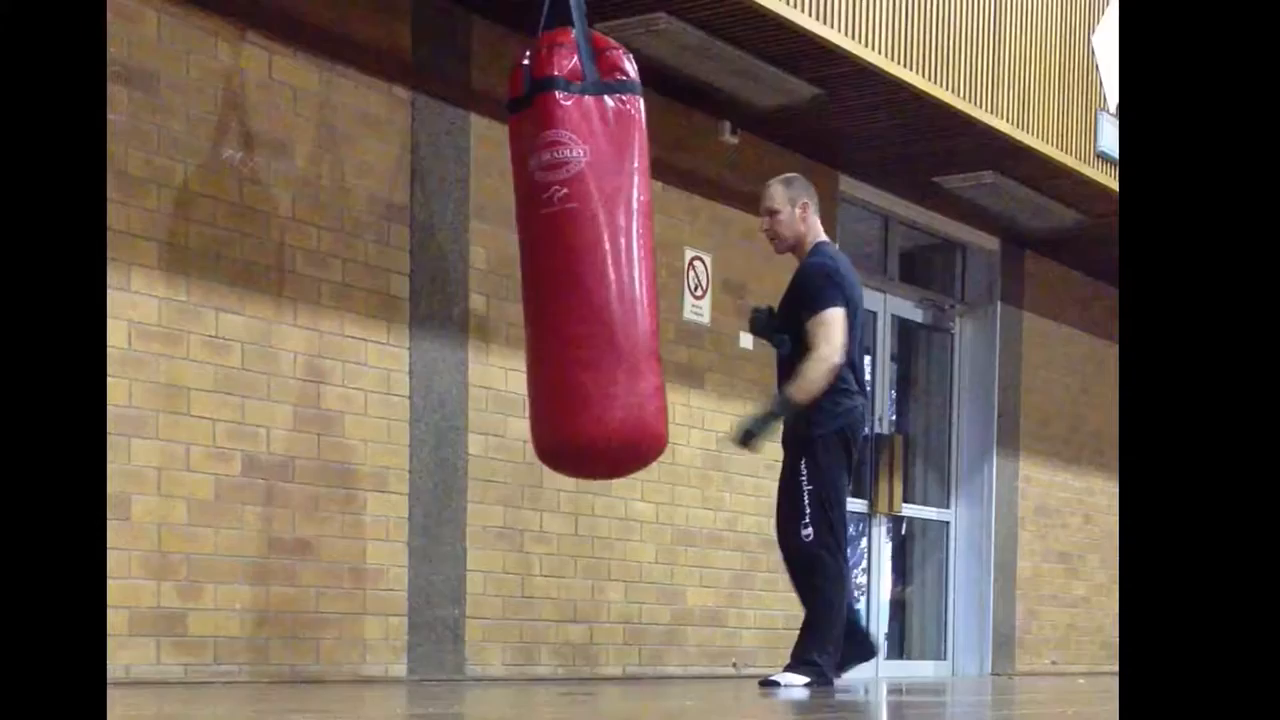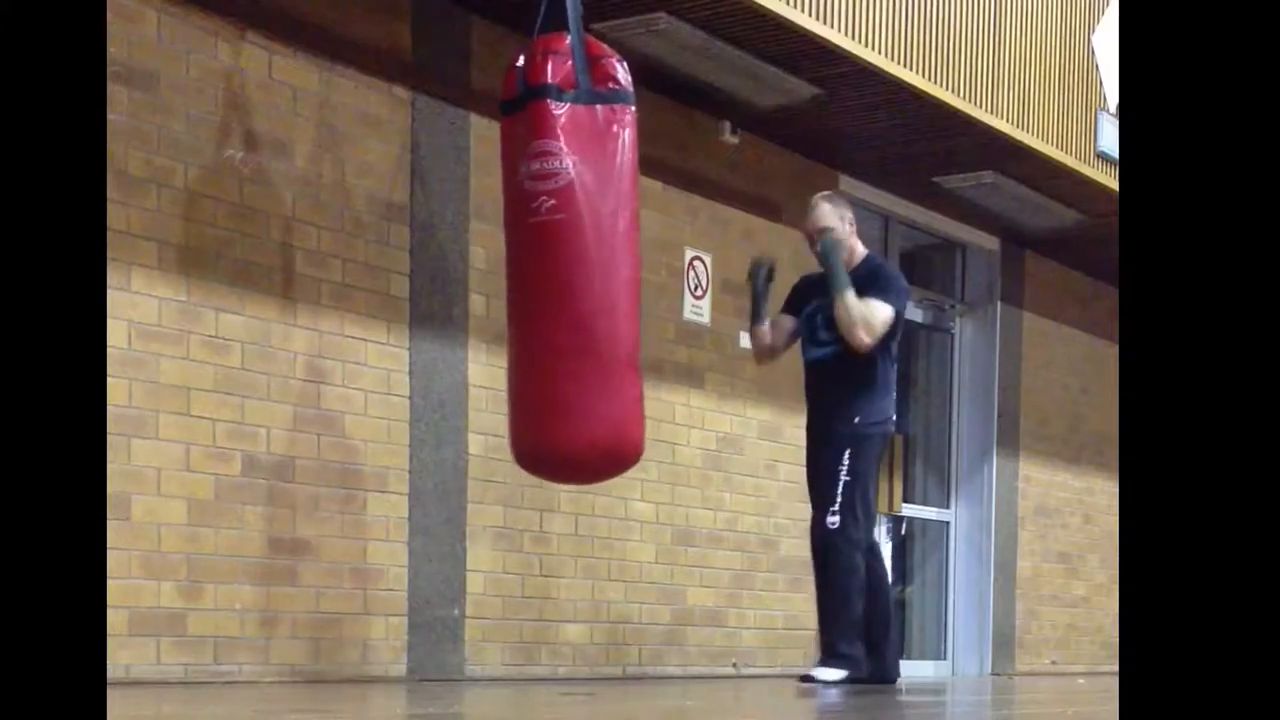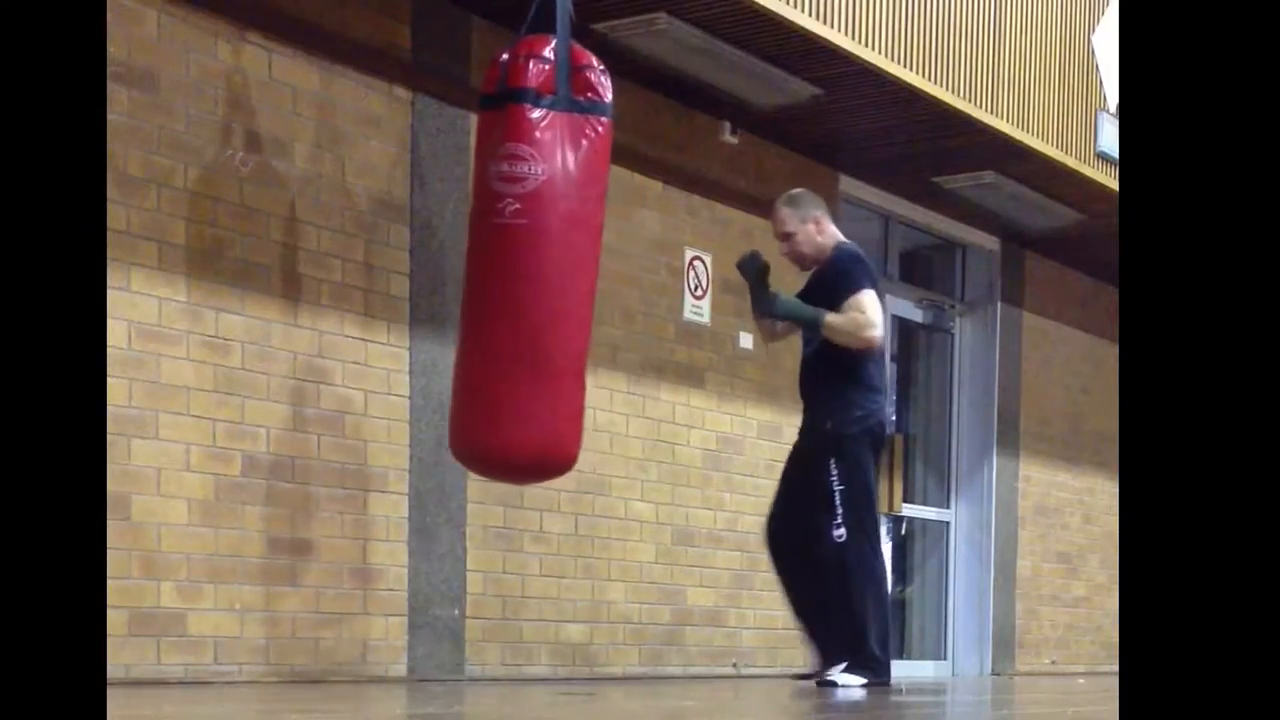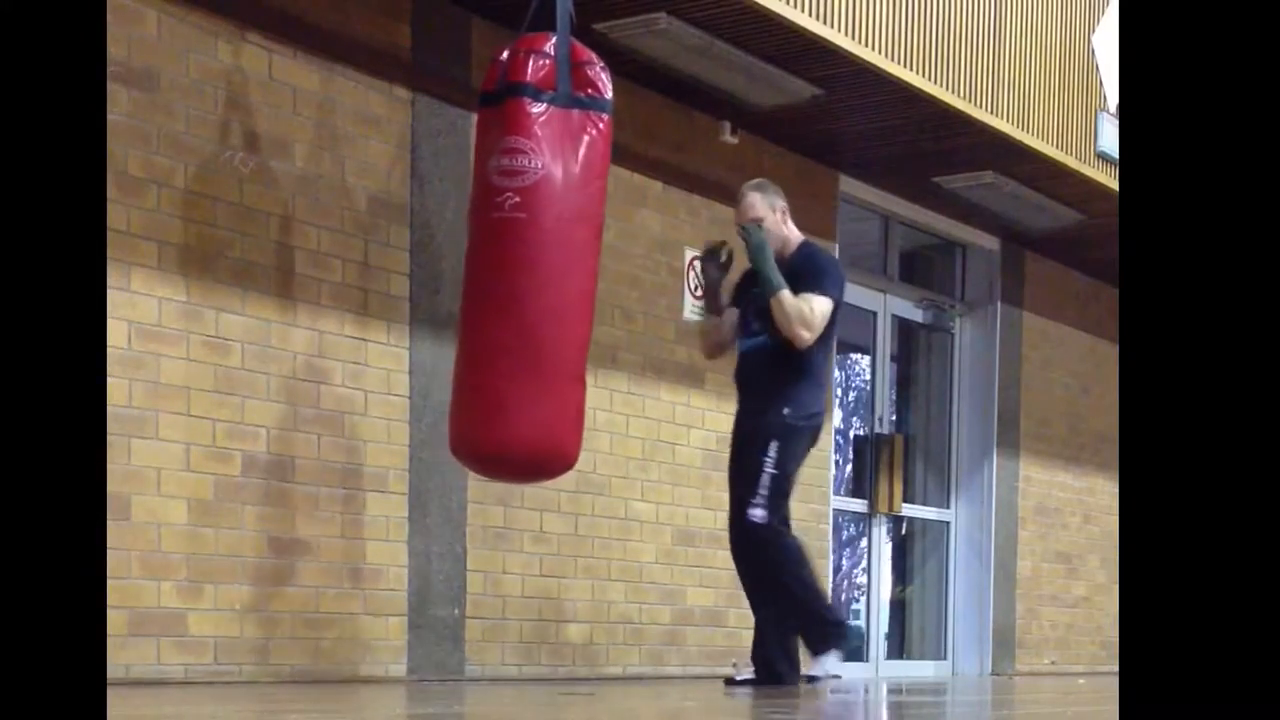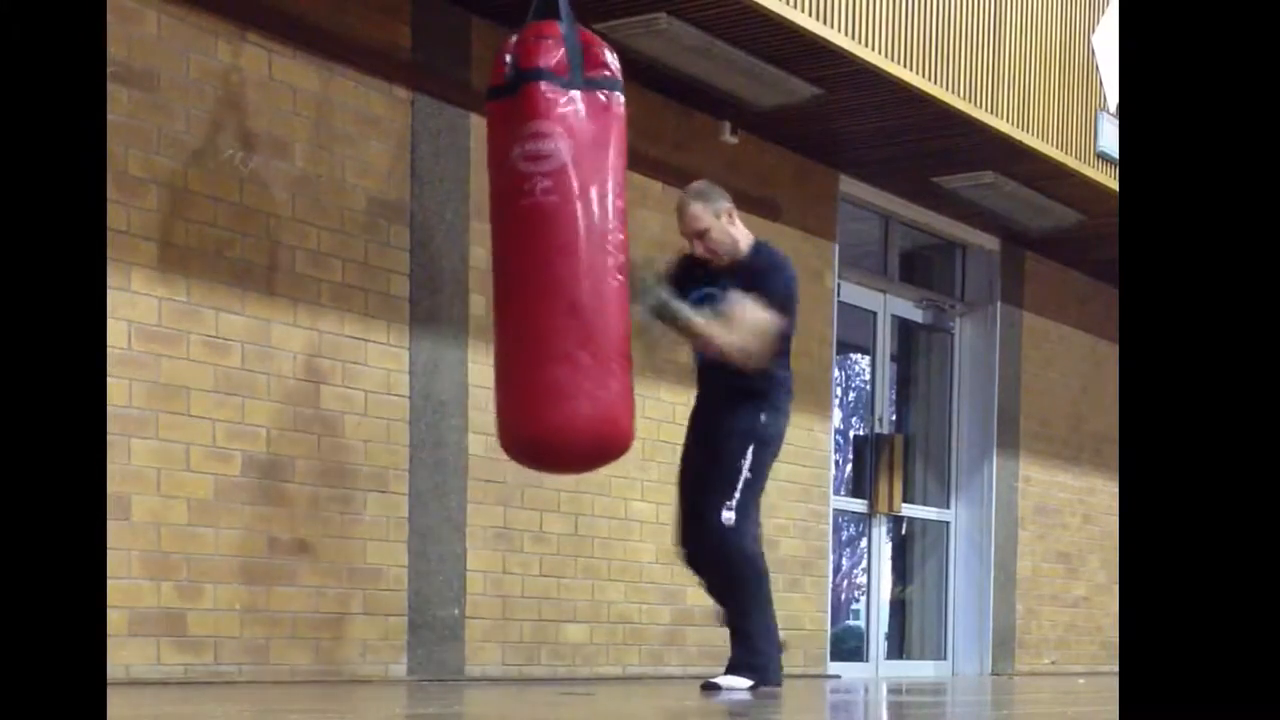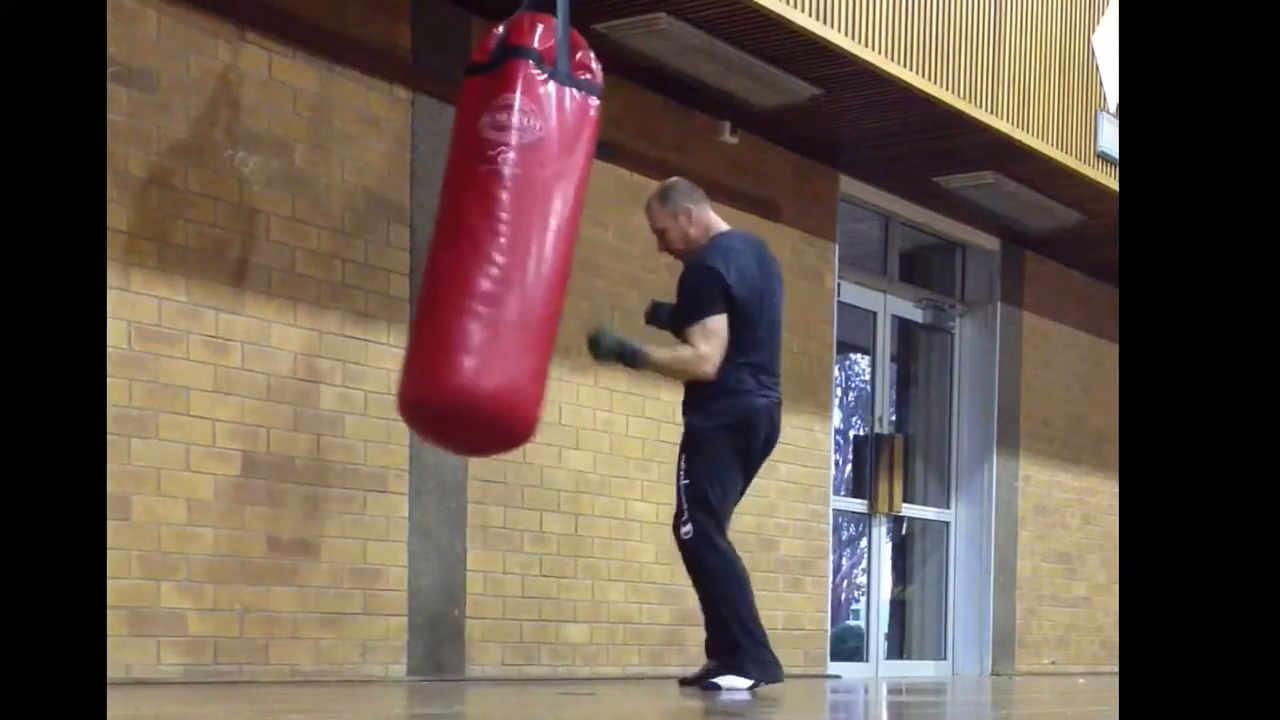
dt=0.5s
person 1, frame 1
left shoulder: (817, 270)
right shoulder: (829, 267)
left elbow: (827, 357)
left wrist: (769, 416)
right wrist: (773, 329)
left hip: (821, 424)
right hip: (822, 424)
left knee: (813, 541)
right knee: (808, 538)
left ankle: (813, 660)
right ankle: (846, 640)
person 1, frame 2
left shoulder: (882, 277)
right shoulder: (810, 288)
left elbow: (862, 333)
right elbow: (767, 347)
left wrist: (837, 272)
right wrist: (758, 299)
left hip: (859, 424)
right hip: (824, 427)
left knee: (834, 534)
right knee: (856, 541)
left ankle: (843, 654)
right ankle: (878, 659)
person 1, frame 3
left shoulder: (847, 264)
right shoulder: (823, 275)
left elbow: (871, 331)
right elbow: (772, 329)
left wrist: (801, 312)
right wrist: (758, 286)
left hip: (848, 425)
right hip: (824, 425)
left knee: (848, 543)
right knee: (786, 535)
left ankle: (870, 662)
right ankle: (837, 647)
person 1, frame 4
left shoulder: (816, 265)
right shoulder: (751, 279)
left elbow: (802, 332)
right elbow: (713, 346)
left wrist: (767, 267)
right wrist: (713, 288)
left hip: (788, 414)
right hip: (754, 415)
left knee: (761, 523)
right knee: (748, 537)
left ankle: (828, 636)
right ankle: (775, 660)
person 1, frame 5
left shoulder: (770, 269)
right shoulder: (693, 266)
left elbow: (739, 347)
left wrist: (674, 309)
right wrist: (655, 307)
left hip: (753, 416)
right hip: (709, 416)
left knee: (726, 529)
right knee: (699, 539)
left ankle: (755, 662)
right ankle: (760, 648)
person 1, frame 6
left shoulder: (706, 267)
right shoulder: (755, 250)
left elbow: (704, 362)
left wrist: (630, 353)
right wrist: (677, 318)
left hip: (721, 417)
right hip: (759, 412)
left knee: (700, 535)
right knee: (698, 532)
left ankle: (754, 662)
right ankle: (727, 654)
